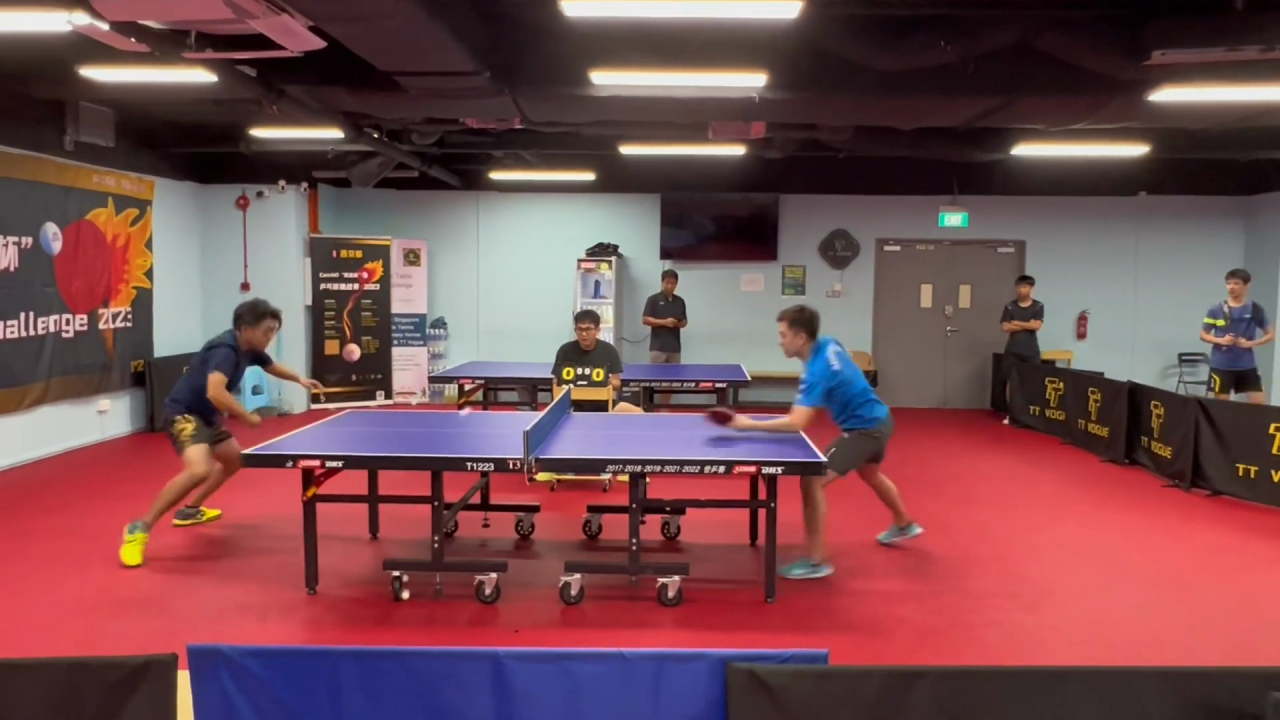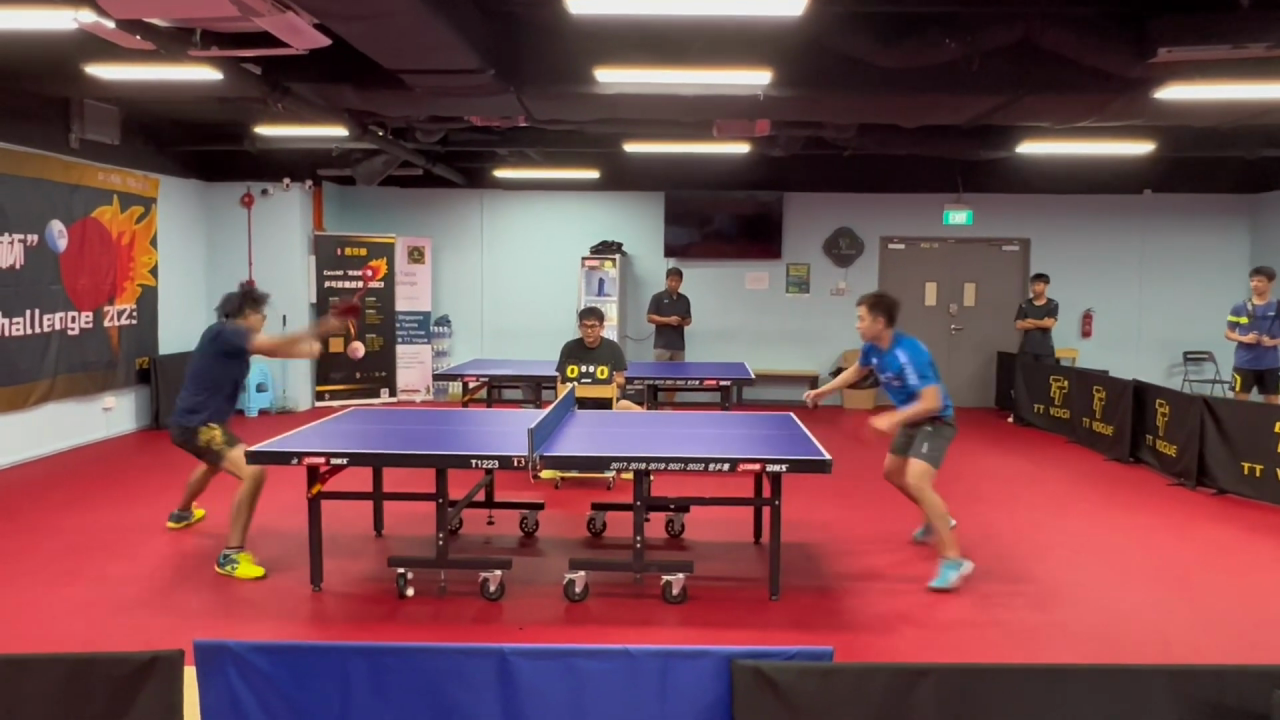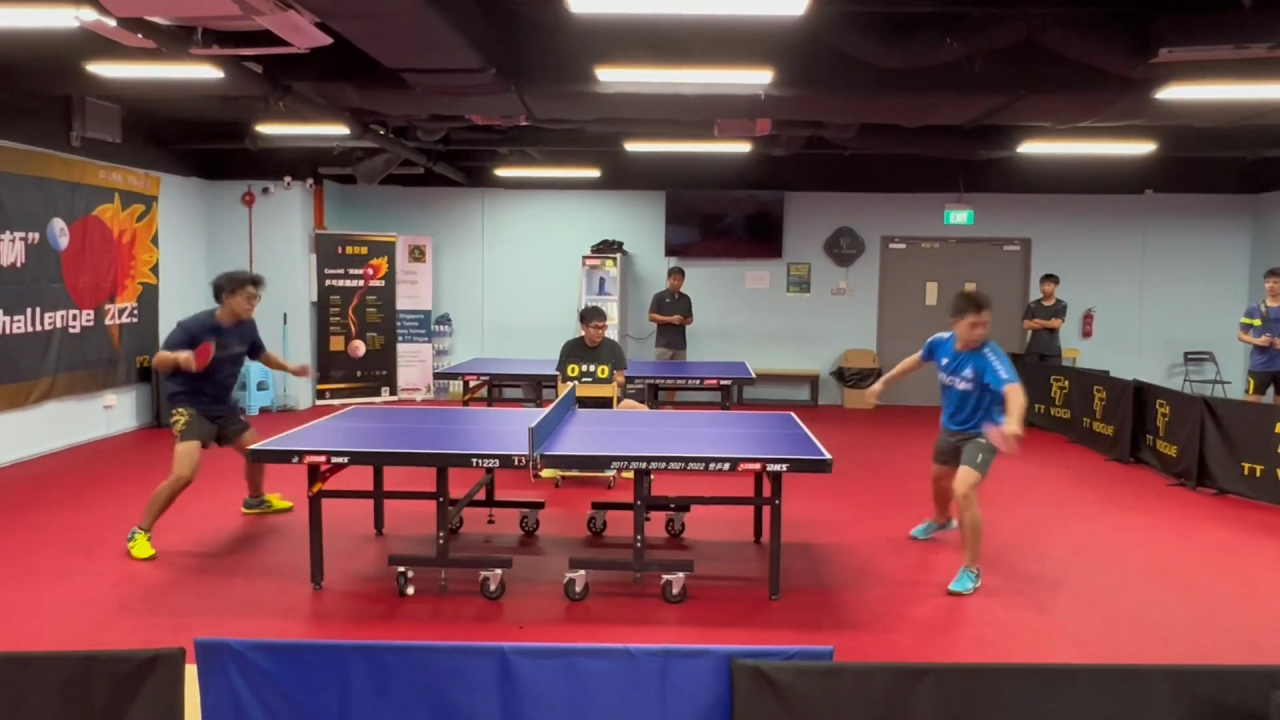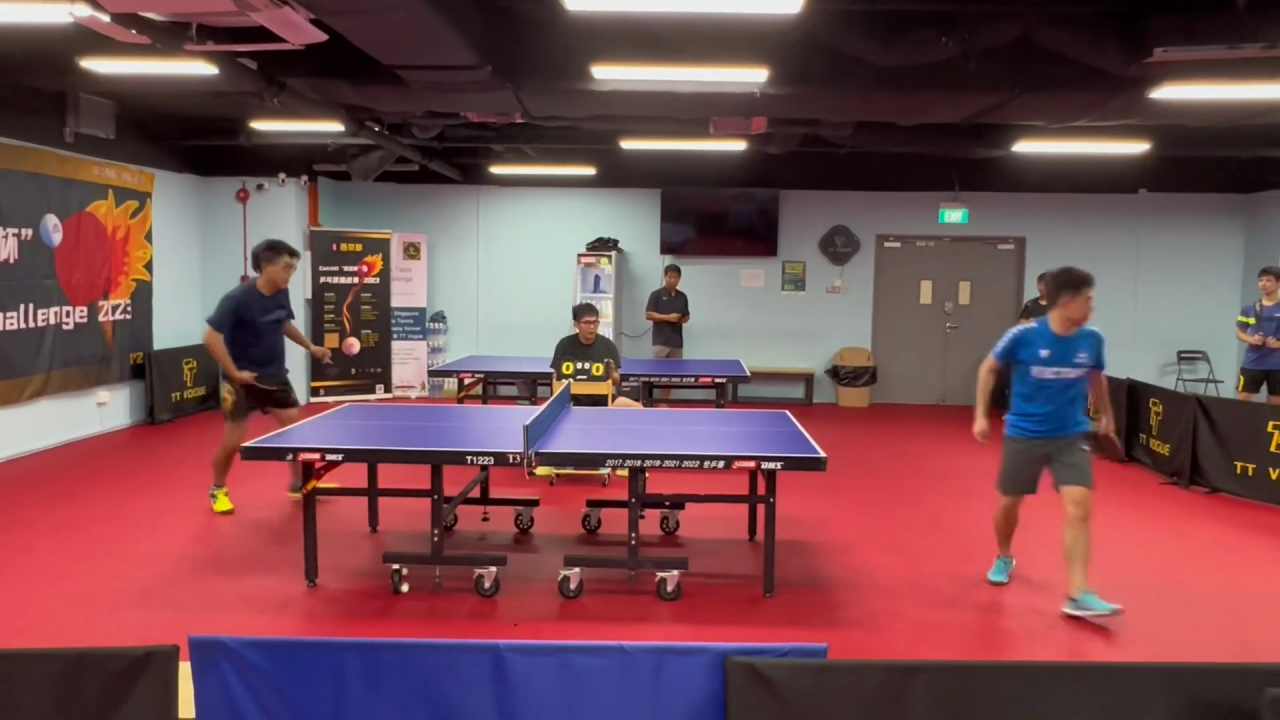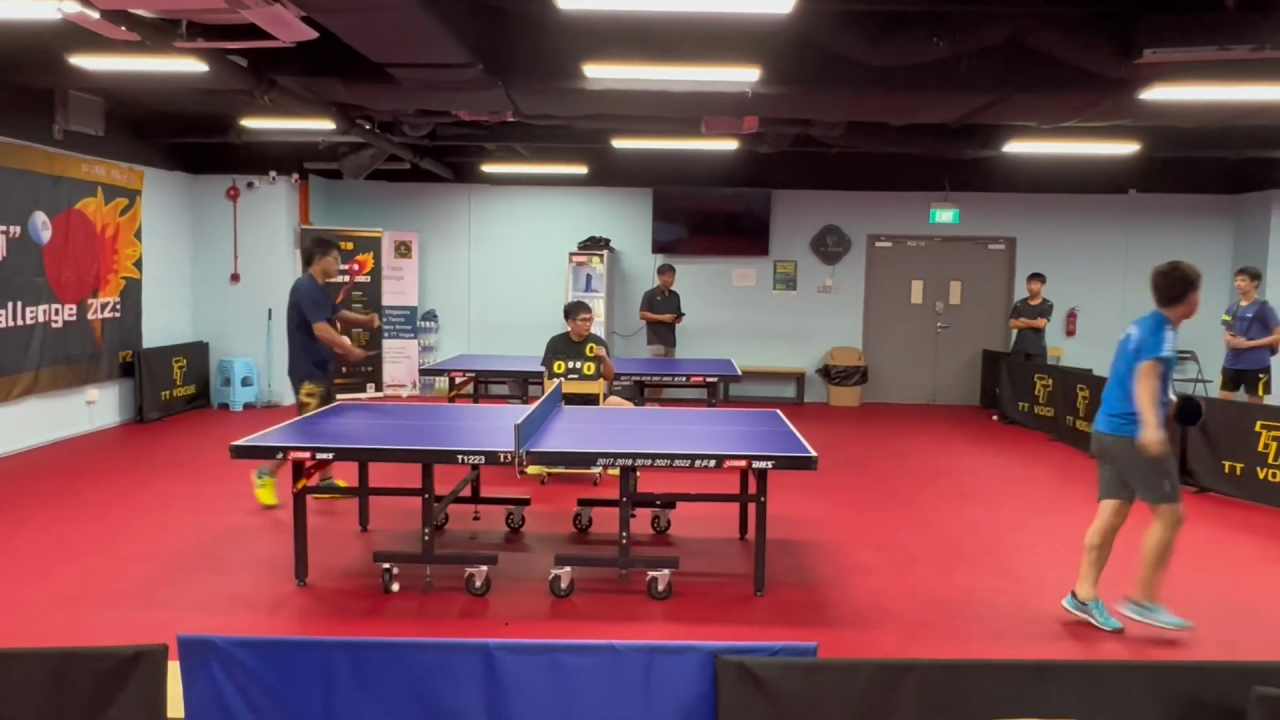
dt=0.4s
person 1, frame 1
left shoulder: (816, 373)
right shoulder: (828, 345)
left elbow: (796, 423)
left wrist: (749, 424)
left hip: (863, 431)
right hip: (879, 421)
left knee: (812, 482)
right knee: (870, 475)
left ankle: (817, 561)
right ankle: (903, 524)
person 1, frame 2
left shoulder: (909, 354)
right shoulder: (872, 347)
left elbow: (932, 402)
right elbow: (856, 371)
left wrist: (894, 419)
right wrist: (821, 391)
left hip: (936, 421)
right hip: (912, 421)
left knee: (917, 482)
right knee: (891, 472)
left ankle: (953, 560)
right ankle: (938, 520)
person 1, frame 3
left shoulder: (992, 358)
right shoulder: (940, 342)
left elbow: (1014, 393)
right elbow: (916, 361)
left wrist: (1012, 424)
right wrist: (882, 383)
left hip: (982, 434)
right hip: (951, 428)
left knee: (963, 491)
right knee: (939, 478)
left ankle: (971, 568)
right ankle: (941, 521)
person 1, frame 4
left shoulder: (1092, 340)
right shoulder: (1024, 335)
right elbow: (989, 369)
left wrist: (1104, 414)
right wrist: (980, 414)
left hip: (1071, 438)
right hip: (1024, 436)
left knee: (1079, 509)
right knee: (1009, 505)
left ankle: (1078, 595)
right ankle: (1004, 556)
person 1, frame 5
left shoulder: (1143, 327)
right shoulder: (1160, 332)
right elbow: (1146, 376)
left wrist: (1164, 398)
right wrist: (1152, 425)
left hip: (1111, 431)
right hip: (1129, 435)
left knee: (1112, 513)
right knee: (1170, 515)
left ankle: (1086, 596)
right ankle: (1142, 599)
person 2, frame 1
left shoulder: (249, 348)
right shoulder: (224, 350)
left elbow: (272, 367)
right elbow: (214, 392)
left wrist: (300, 380)
right wrist: (247, 417)
left hip: (208, 415)
right hip: (184, 413)
left knee: (234, 459)
right knee: (199, 470)
left ankle: (189, 510)
right ankle: (139, 529)
person 2, frame 2
left shoulder: (230, 334)
right shoulder: (224, 332)
left elbow: (275, 349)
right elbow: (269, 345)
left wrist: (317, 331)
right wrist: (310, 341)
left hip: (191, 420)
right hip: (199, 423)
left knee: (214, 461)
right knee: (253, 473)
left ankle: (181, 514)
right ankle: (231, 554)
person 2, frame 3
left shoulder: (246, 327)
right shoulder: (193, 327)
left elbow: (260, 355)
right elbow: (159, 361)
left wrist: (289, 368)
right wrist: (179, 357)
left hip: (223, 404)
right hip: (190, 407)
right knee: (183, 475)
left ankle: (256, 500)
right ankle: (140, 532)
person 2, frame 4
left shoulder: (281, 294)
right shoulder: (239, 298)
right elbow: (212, 336)
left wrist: (310, 347)
right wrist: (233, 372)
left hip: (274, 375)
right hip: (244, 378)
left knee: (295, 427)
right knee: (233, 441)
left ankle: (300, 483)
right ankle: (218, 489)
person 2, frame 5
left shoulder: (319, 288)
right shoulder: (307, 288)
left elbow: (336, 315)
right elbow: (322, 330)
left wrist: (365, 320)
right wrist: (351, 351)
left hip: (321, 368)
right hip: (309, 371)
left ankle: (326, 480)
right ankle: (266, 475)
